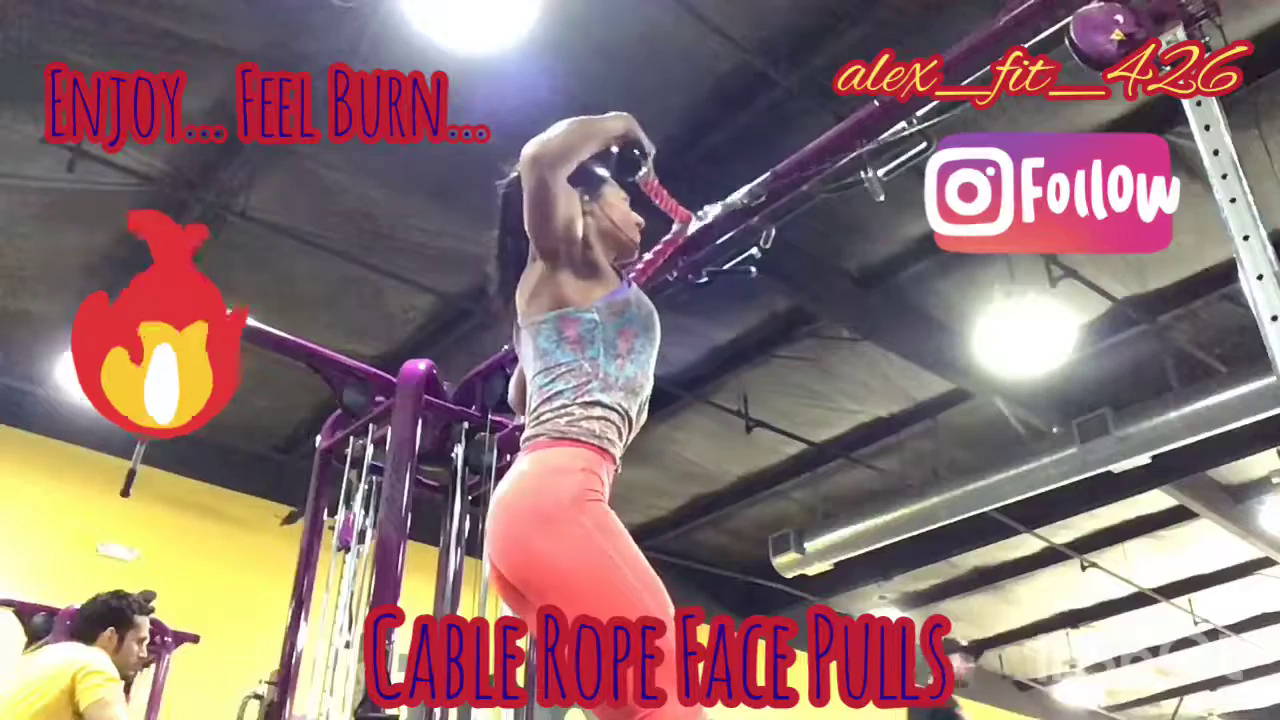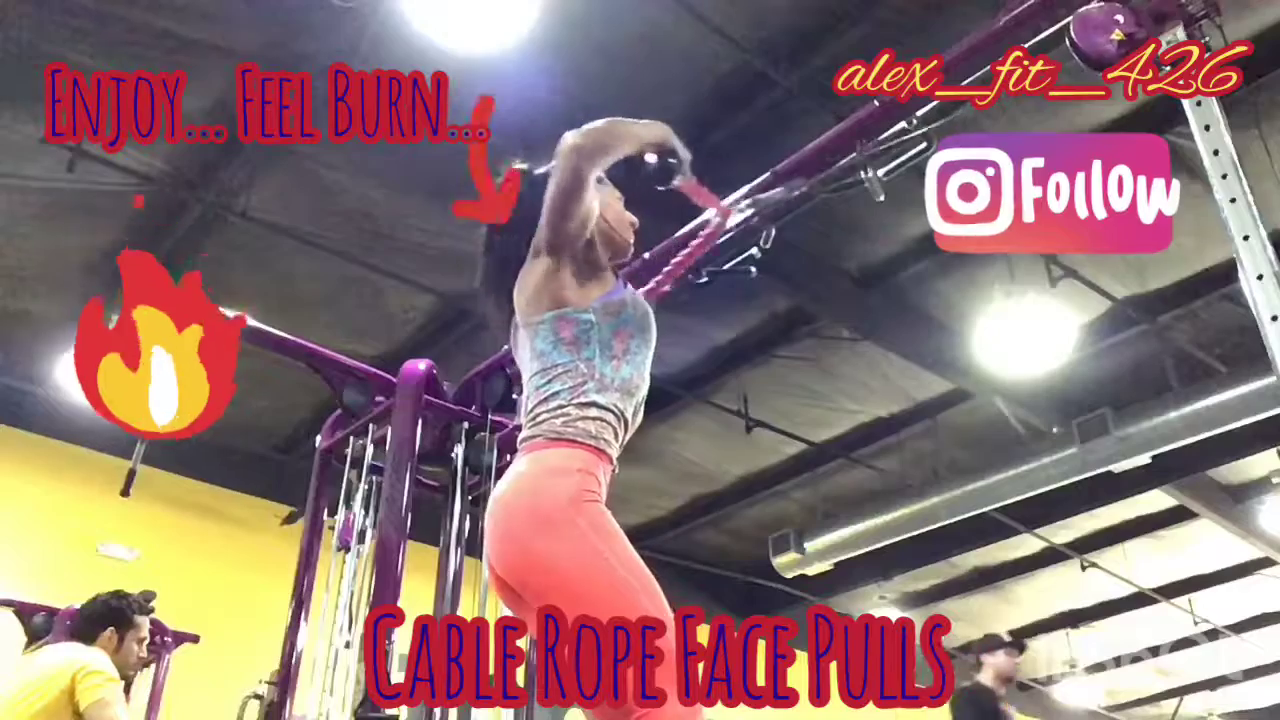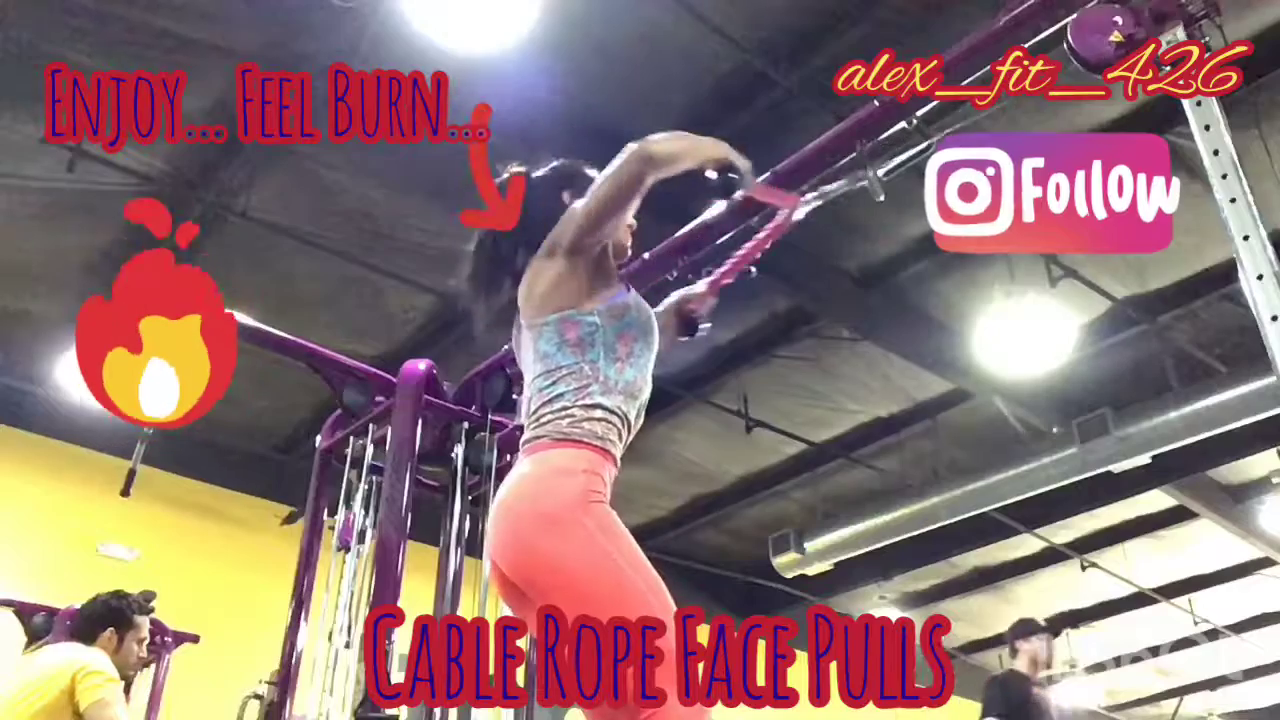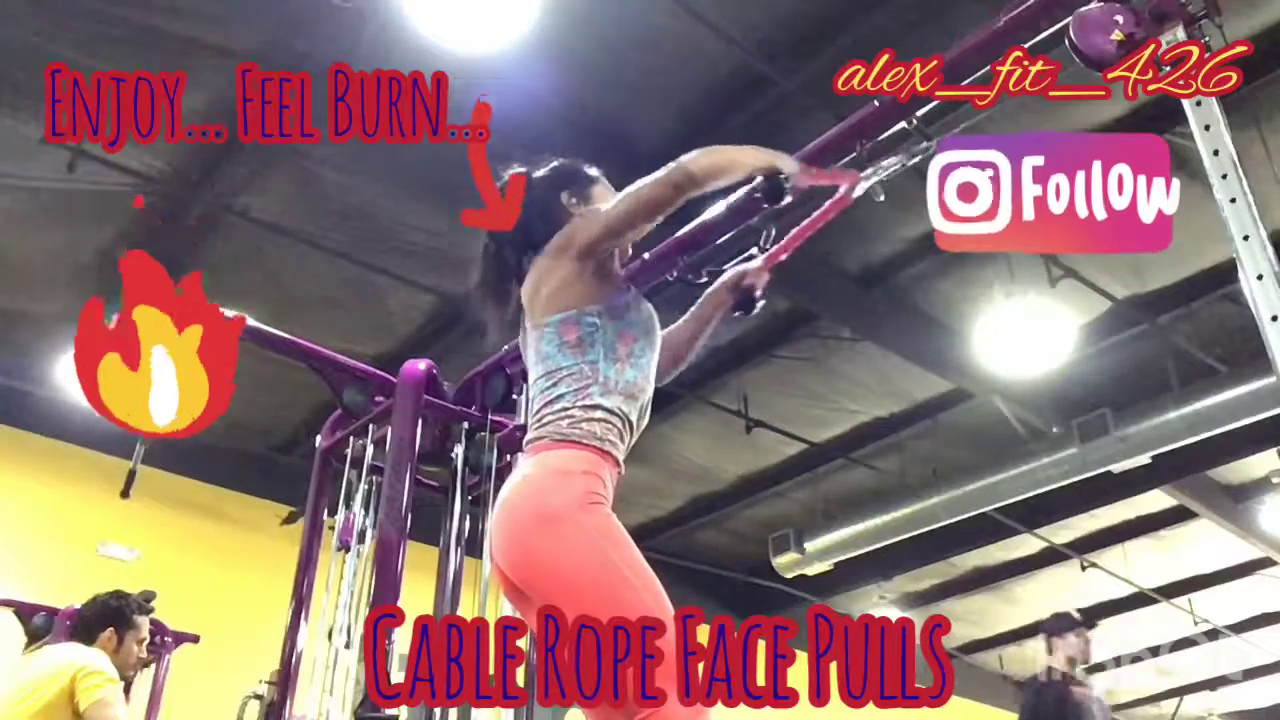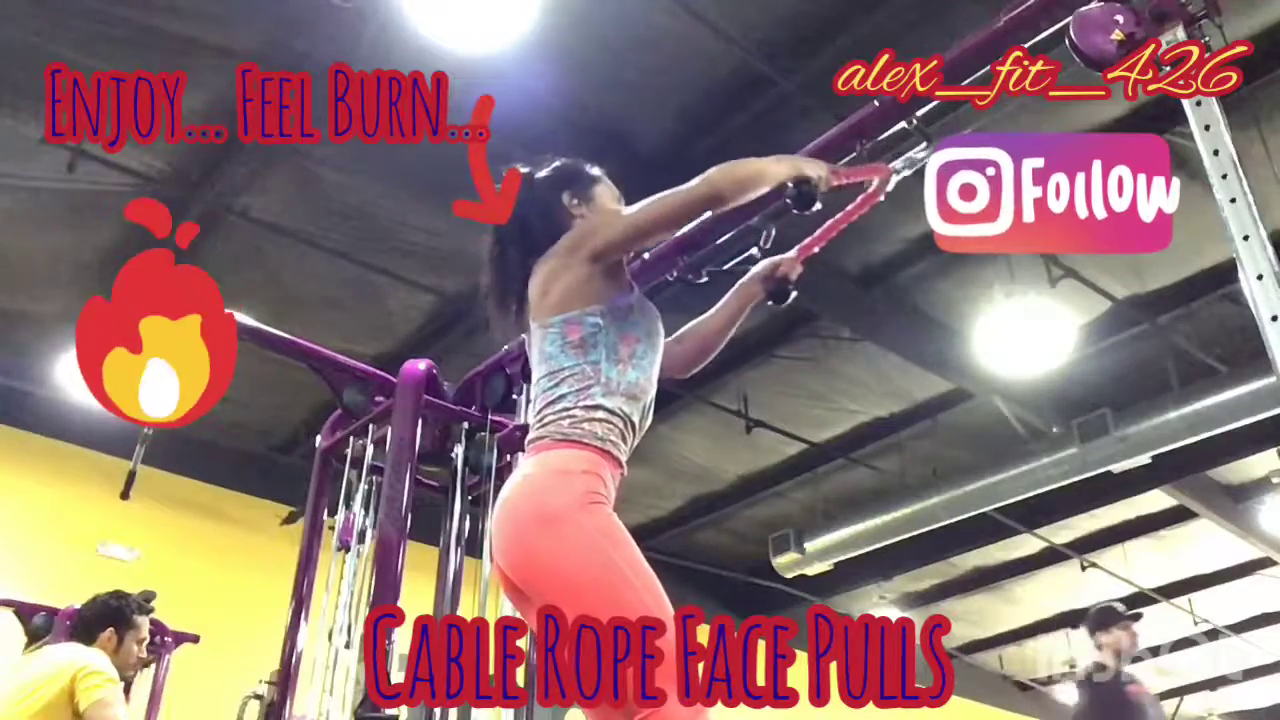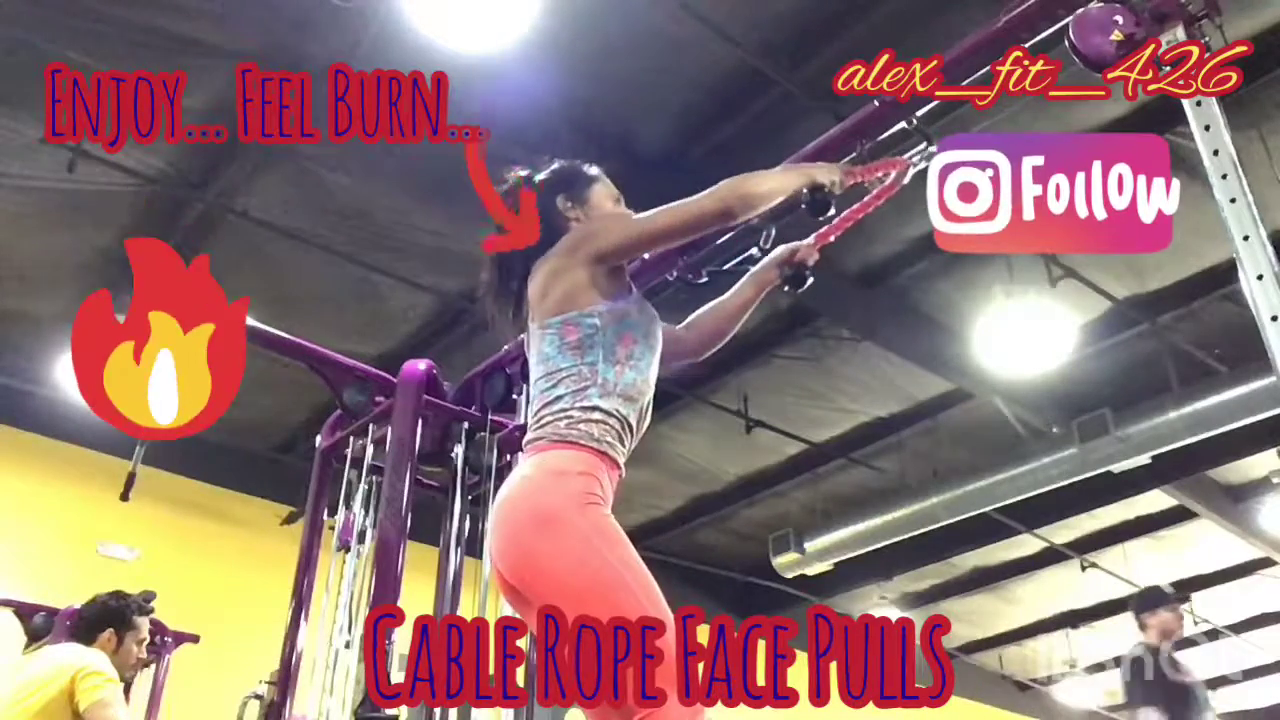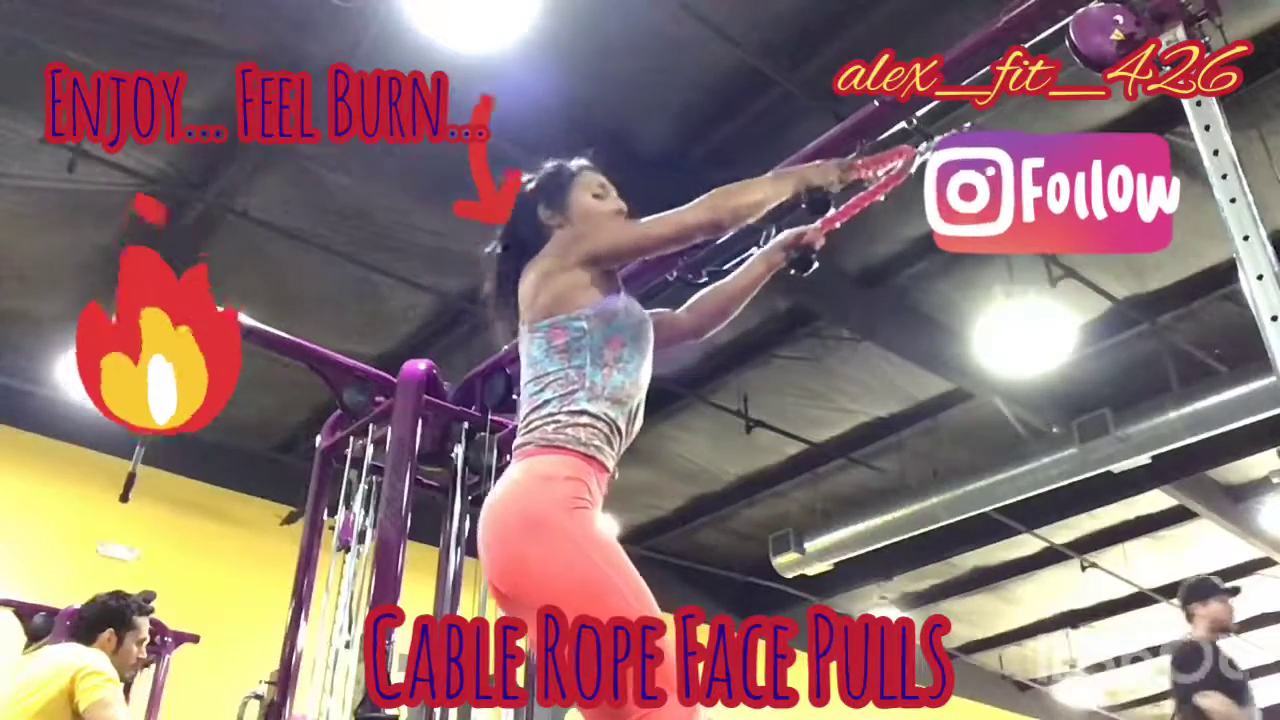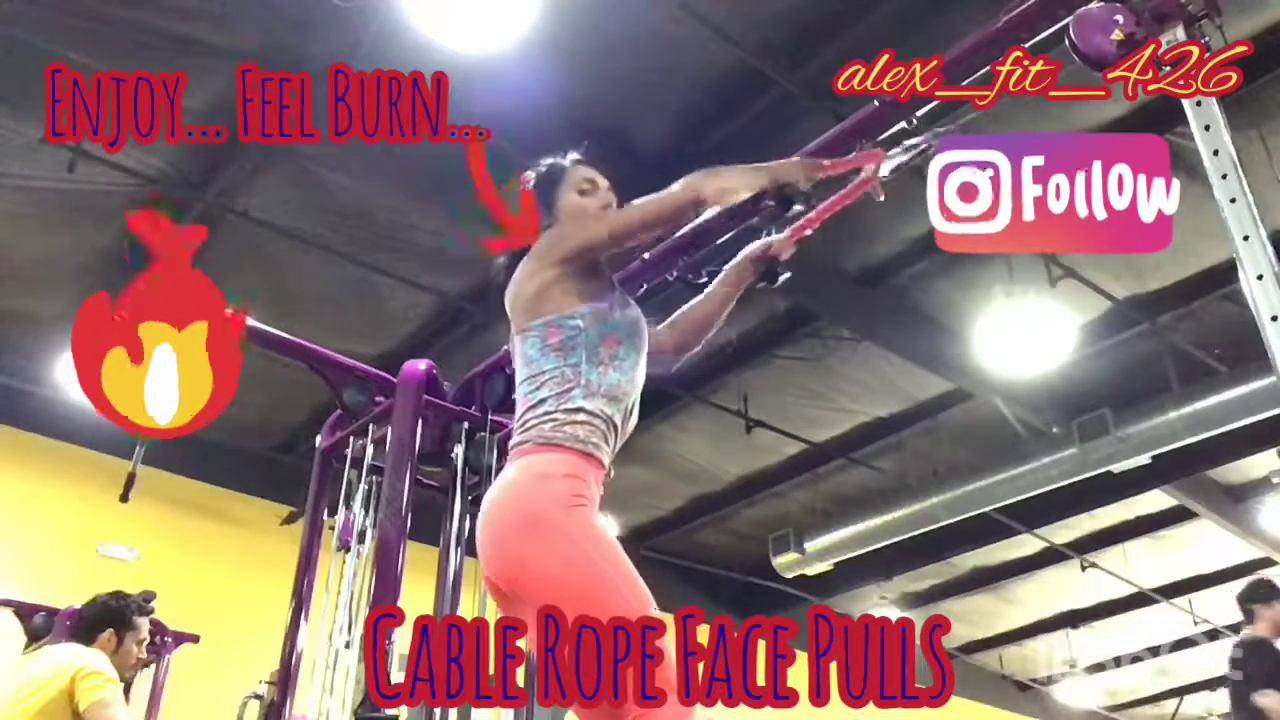
dt=0.2s
person 1, frame 1
left shoulder: (568, 291)
right shoulder: (564, 256)
right elbow: (539, 159)
right wrist: (615, 127)
left hip: (536, 506)
right hip: (556, 495)
person 1, frame 2
left shoulder: (563, 292)
right shoulder: (562, 253)
right elbow: (578, 150)
left wrist: (620, 313)
right wrist: (655, 134)
left hip: (533, 508)
right hip: (554, 497)
person 1, frame 3
left shoulder: (552, 296)
right shoulder: (568, 251)
right elbow: (643, 159)
left wrist: (666, 316)
right wrist: (718, 152)
left hip: (533, 508)
right hip: (559, 497)
person 1, frame 4
left shoulder: (563, 293)
right shoulder: (571, 251)
left elbow: (649, 367)
right elbow: (684, 175)
left wrist: (721, 296)
right wrist: (767, 158)
left hip: (535, 510)
right hip: (558, 498)
person 1, frame 5
left shoulder: (573, 292)
right shoulder: (578, 250)
left elbow: (675, 358)
right elbow: (712, 190)
left wrist: (756, 284)
right wrist: (793, 166)
left hip: (541, 507)
right hip: (559, 498)
person 1, frame 6
left shoulder: (582, 295)
right shoulder: (578, 251)
left elbow: (688, 340)
right elbow: (721, 204)
left wrist: (772, 269)
right wrist: (804, 175)
left hip: (542, 509)
right hip: (557, 498)
person 1, frame 7
left shoulder: (597, 305)
right shoulder: (565, 254)
left elbow: (689, 321)
right elbow: (711, 215)
left wrist: (779, 251)
right wrist: (802, 177)
left hip: (535, 512)
right hip: (544, 504)
person 1, frame 8
left shoulder: (594, 304)
right shoulder: (555, 254)
left elbow: (669, 344)
right elbow: (689, 194)
left wrist: (750, 262)
right wrist: (774, 174)
left hip: (534, 512)
right hip: (542, 502)
